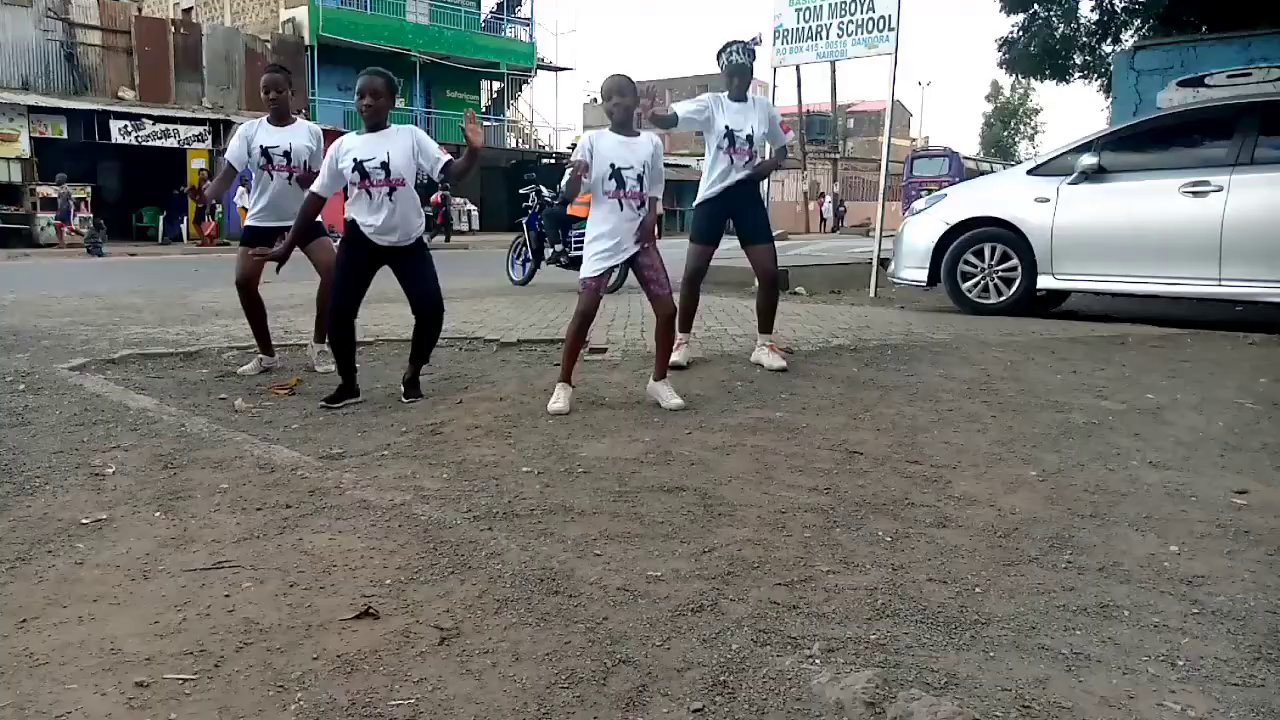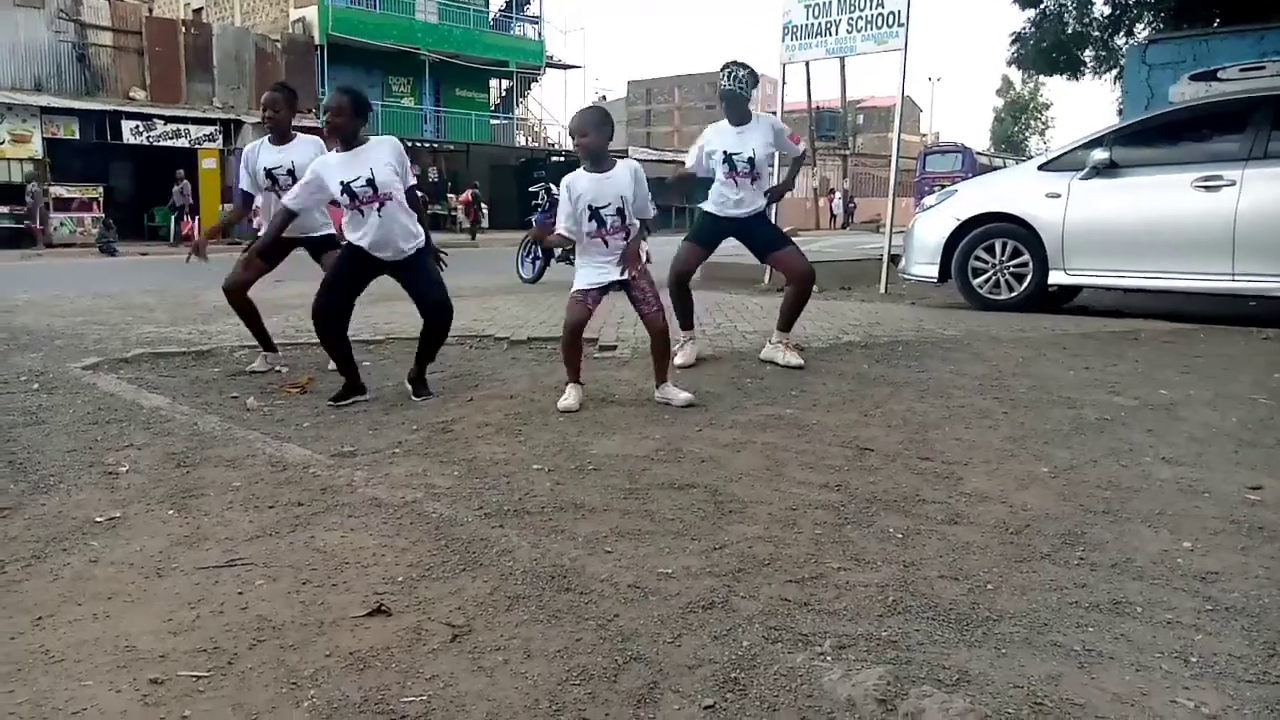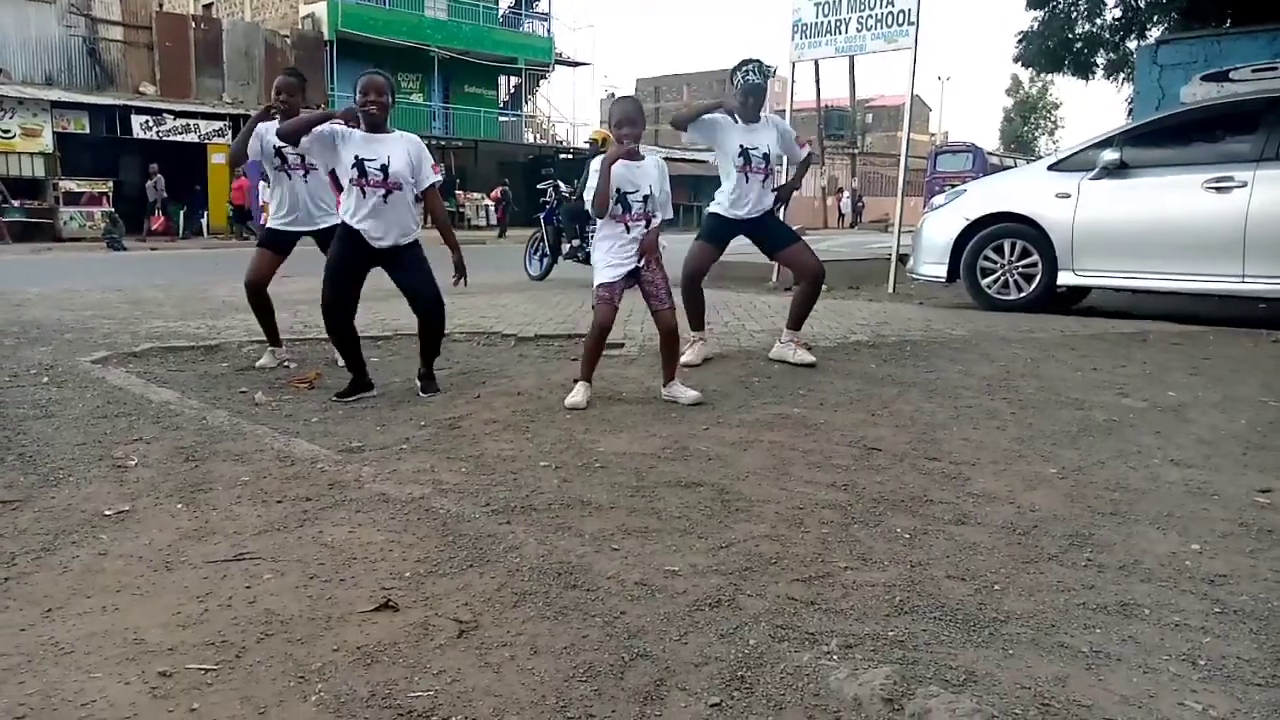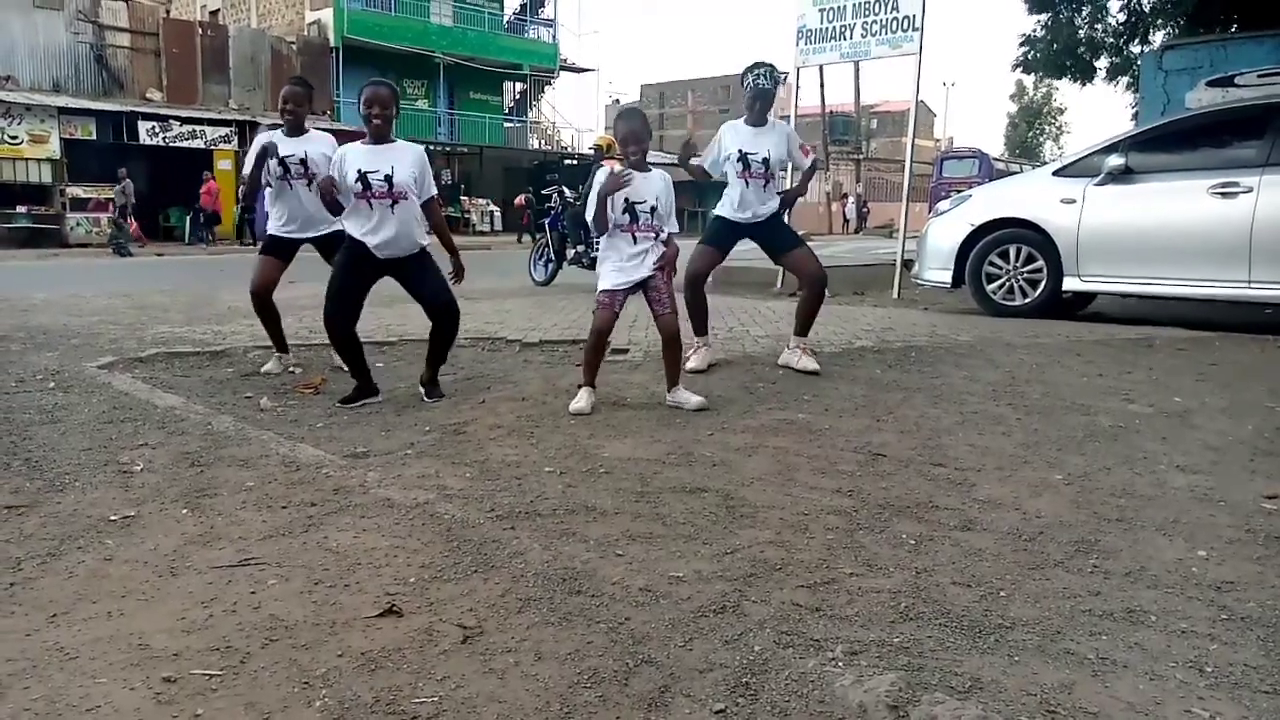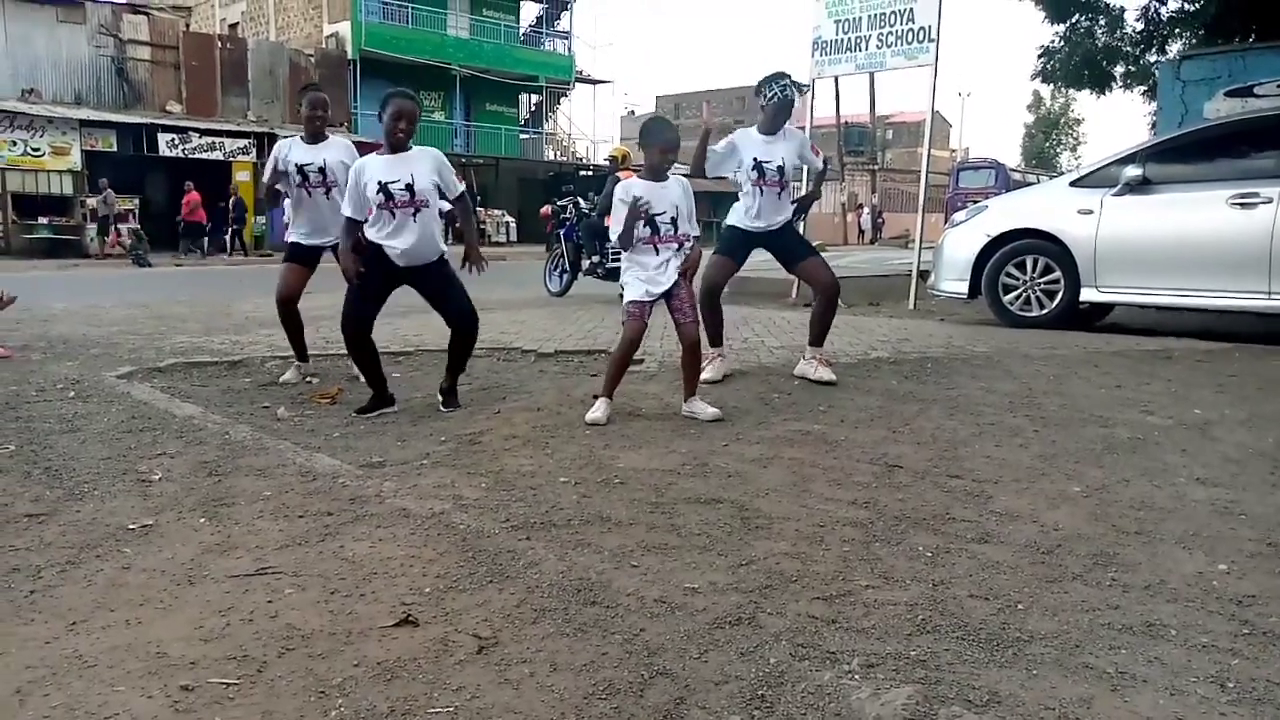
dt=0.7s
person 1, frame 1
left shoulder: (411, 136)
right shoulder: (342, 146)
left elbow: (451, 170)
right elbow: (316, 198)
left wrist: (473, 151)
right wrist: (286, 248)
left hip: (408, 242)
right hip: (361, 240)
left knee: (431, 310)
right knee: (340, 314)
left ankle: (411, 376)
right ankle: (348, 383)
person 1, frame 2
left shoulder: (390, 146)
right shoulder: (323, 167)
left elbow: (411, 196)
right elbow: (288, 208)
left wrist: (429, 243)
right wrist: (259, 245)
left hip: (409, 248)
right hip: (360, 251)
left knee: (440, 311)
right knee: (324, 314)
left ankle: (418, 374)
right ankle: (353, 383)
person 1, frame 3
left shoulder: (411, 144)
right shoulder: (340, 137)
left elbow: (432, 199)
right elbow: (284, 133)
left wrist: (455, 249)
right wrist: (330, 114)
left hip: (401, 242)
right hip: (353, 239)
left knee: (431, 306)
right knee: (334, 310)
left ankle: (426, 371)
right ankle: (360, 378)
person 1, frame 4
left shoulder: (414, 154)
right shoulder: (346, 154)
left elbow: (431, 208)
right elbow: (339, 208)
left wrist: (454, 254)
right wrist: (325, 193)
left hip: (411, 252)
right hip: (360, 249)
left knee: (447, 312)
right knee: (336, 319)
left ankle: (430, 377)
right ankle: (365, 384)
person 1, frame 5
left shoulder: (432, 159)
right shoulder: (363, 168)
left elbow: (461, 201)
right elbow: (353, 222)
left wrist: (471, 244)
right wrist: (347, 257)
left hip: (428, 260)
right hip: (379, 258)
left knee: (465, 319)
right knee: (353, 326)
left ankle: (449, 386)
right ankle: (381, 394)
person 2, frame 1
left shoulder: (763, 108)
right shoulder: (709, 104)
left elbow: (785, 146)
right elbow: (669, 120)
left wrist: (772, 163)
right wrist: (650, 113)
left hip: (747, 196)
right hip: (712, 195)
left knee: (768, 272)
right knee: (694, 271)
left ankle: (764, 343)
right ankle: (682, 339)
person 2, frame 2
left shoulder: (769, 124)
right shoulder: (713, 133)
left elbow: (800, 152)
right elbow: (690, 171)
left wrist: (786, 184)
left hip: (754, 215)
right hip: (716, 213)
left knee: (804, 275)
right knee: (678, 273)
left ankle: (778, 342)
right ankle: (687, 340)
person 2, frame 3
left shoulder: (777, 126)
right shoulder: (720, 124)
left elbow: (805, 156)
right elbow: (676, 121)
left wrist: (792, 184)
right wrist: (718, 105)
left hip: (764, 215)
right hip: (724, 214)
left knee: (814, 272)
right knee: (691, 272)
left ankle: (788, 341)
right ankle: (698, 340)
person 2, frame 4
left shoulder: (783, 132)
right shoulder: (728, 131)
left elbow: (810, 164)
right elbow: (707, 175)
left wrist: (799, 188)
right wrist: (685, 162)
left hip: (769, 217)
right hip: (729, 216)
left knee: (817, 278)
right knee: (693, 276)
left ankle: (796, 348)
right ankle: (702, 346)
person 2, frame 5
left shoulder: (795, 137)
right shoulder: (740, 139)
left elbow: (822, 164)
right elbow: (698, 169)
left wrist: (813, 192)
right wrist: (704, 137)
left hip: (782, 227)
right hip: (742, 226)
left knee: (829, 287)
right knee: (709, 287)
left ankle: (811, 358)
right ankle: (716, 356)
person 3, frame 1
left shoulder: (652, 143)
right shoulder: (593, 141)
right elbow: (570, 195)
left wrist: (651, 216)
right wrist: (576, 172)
left hip: (639, 241)
right hip: (602, 241)
left knee: (667, 309)
right knee: (585, 312)
left ankle: (659, 382)
right ankle: (564, 385)
person 3, frame 2
left shoulder: (632, 170)
right shoulder: (571, 182)
left elbow: (644, 216)
right elbow: (566, 234)
left wrist: (634, 243)
right wrist: (546, 236)
left hip: (629, 263)
right hip: (593, 266)
left knee: (659, 326)
right knee: (573, 322)
left ankle: (663, 385)
right ankle: (574, 385)
person 3, frame 3
left shoulder: (657, 165)
right shoulder: (601, 164)
left elbow: (663, 214)
right elbow: (599, 211)
left wrist: (653, 234)
right wrist: (607, 163)
left hip: (645, 253)
right hip: (611, 257)
left knee: (668, 323)
right knee: (603, 322)
left ankle: (670, 383)
right ankle: (583, 382)
person 3, frame 4
left shoulder: (663, 179)
right shoulder: (607, 176)
right elbow: (599, 228)
left wrist: (672, 247)
right wrist: (603, 194)
left hip: (653, 264)
right hip: (616, 266)
left knee: (671, 329)
right knee: (601, 326)
left ankle: (674, 390)
right ankle: (587, 388)
person 3, frame 5
left shoulder: (682, 185)
right shoulder: (626, 189)
left elbow: (692, 231)
right elbow: (624, 244)
left wrist: (695, 250)
right wrist: (630, 221)
left hip: (676, 272)
right hip: (640, 274)
left knee: (691, 338)
right knee: (631, 337)
left ankle: (691, 400)
right ankle: (604, 399)
person 4, frame 1
left shoulder: (311, 131)
right shoulder: (249, 130)
right elbow: (228, 173)
right wrist: (207, 194)
right hip: (261, 218)
left knee: (333, 269)
right knee: (244, 280)
left ankle: (319, 344)
right ankle: (266, 353)
person 4, frame 2
left shoulder: (313, 144)
right shoulder: (253, 152)
right elbow: (243, 207)
right wrist: (209, 234)
left hip: (318, 229)
right knee: (232, 287)
right ankle: (269, 351)
person 4, frame 3
right shoulder: (263, 130)
right elbow: (234, 161)
right wrist: (253, 121)
left hip: (325, 218)
right hip: (281, 220)
right knee: (254, 283)
right ankle: (275, 347)
person 4, frame 4
left shoulder: (325, 141)
right shoulder: (264, 141)
right elbow: (249, 194)
right wrist: (260, 158)
left hip: (326, 225)
right hip: (282, 227)
right knee: (259, 290)
right ankle: (281, 353)
person 4, frame 5
left shoulder: (345, 147)
right shoulder: (284, 149)
right elbow: (273, 201)
right wrist: (272, 183)
left hip: (345, 231)
right hip: (303, 235)
right knee: (285, 297)
right ankle: (301, 361)
